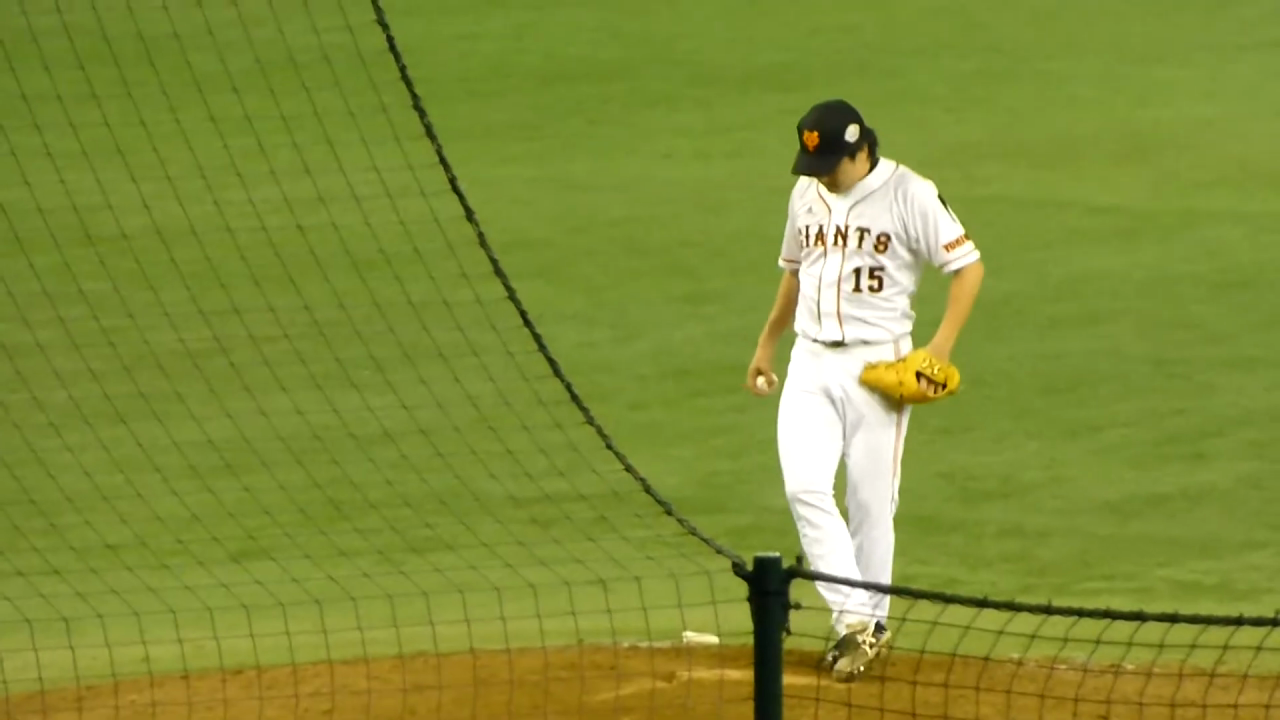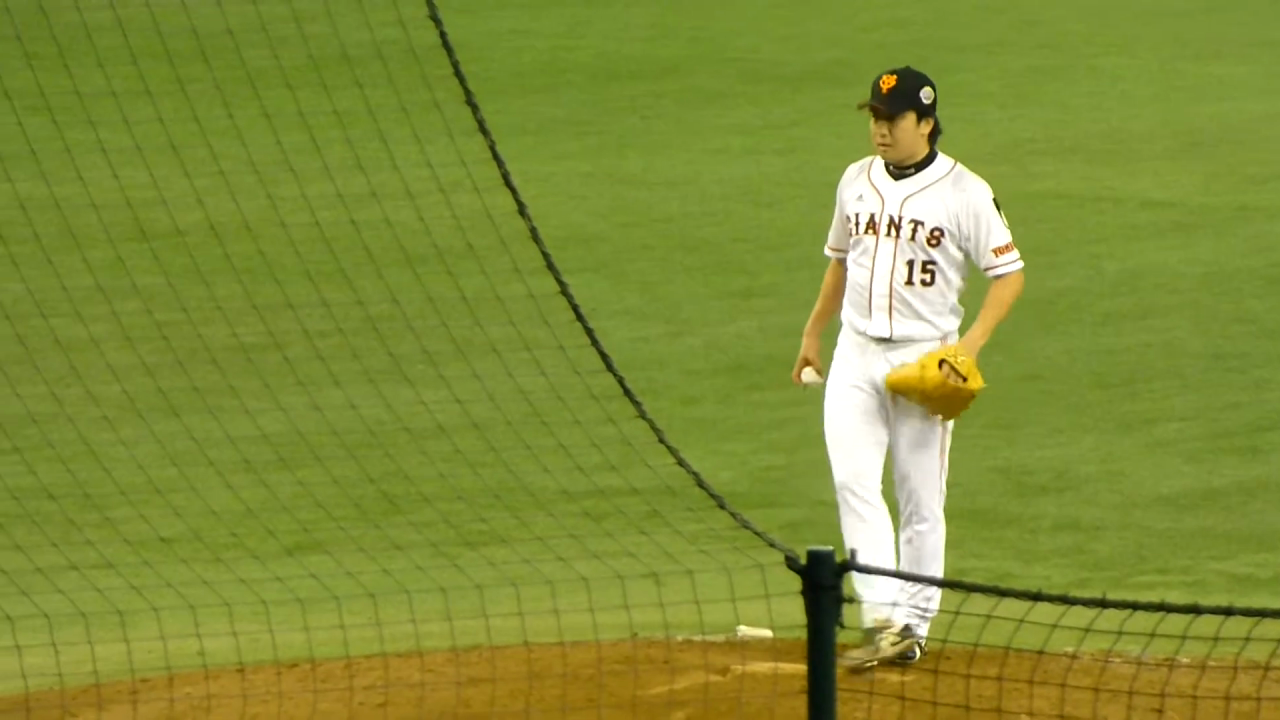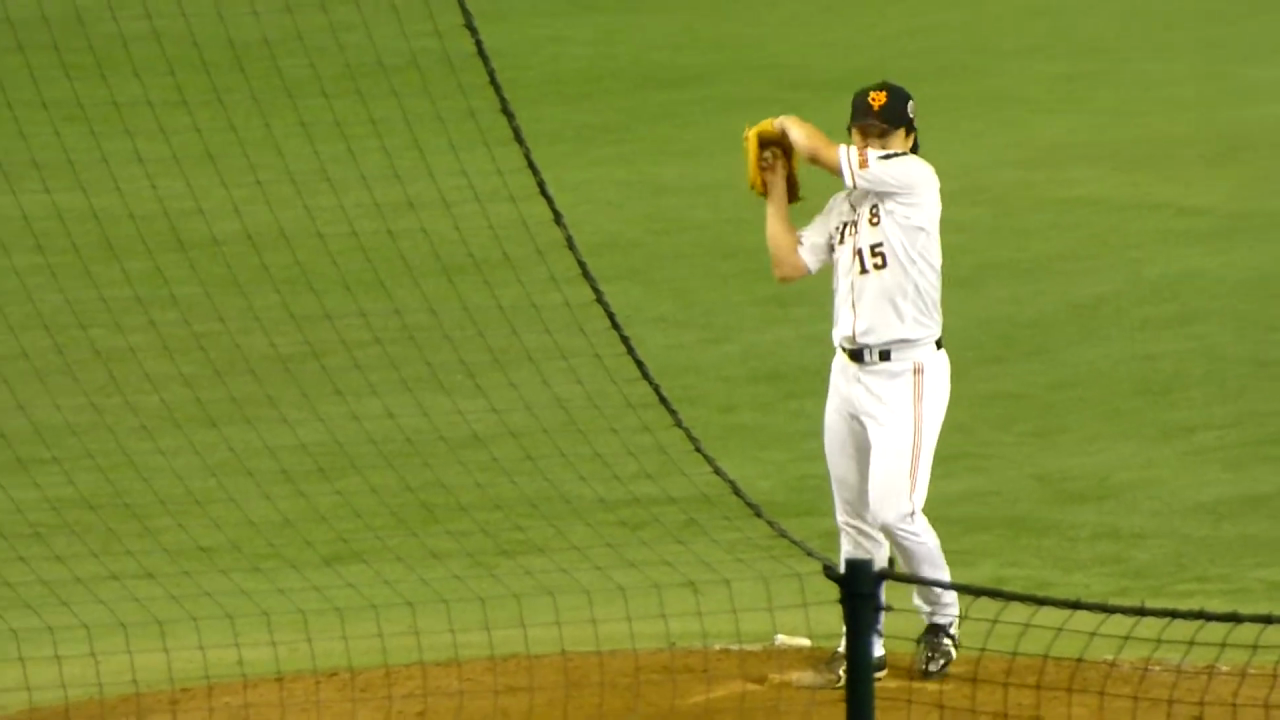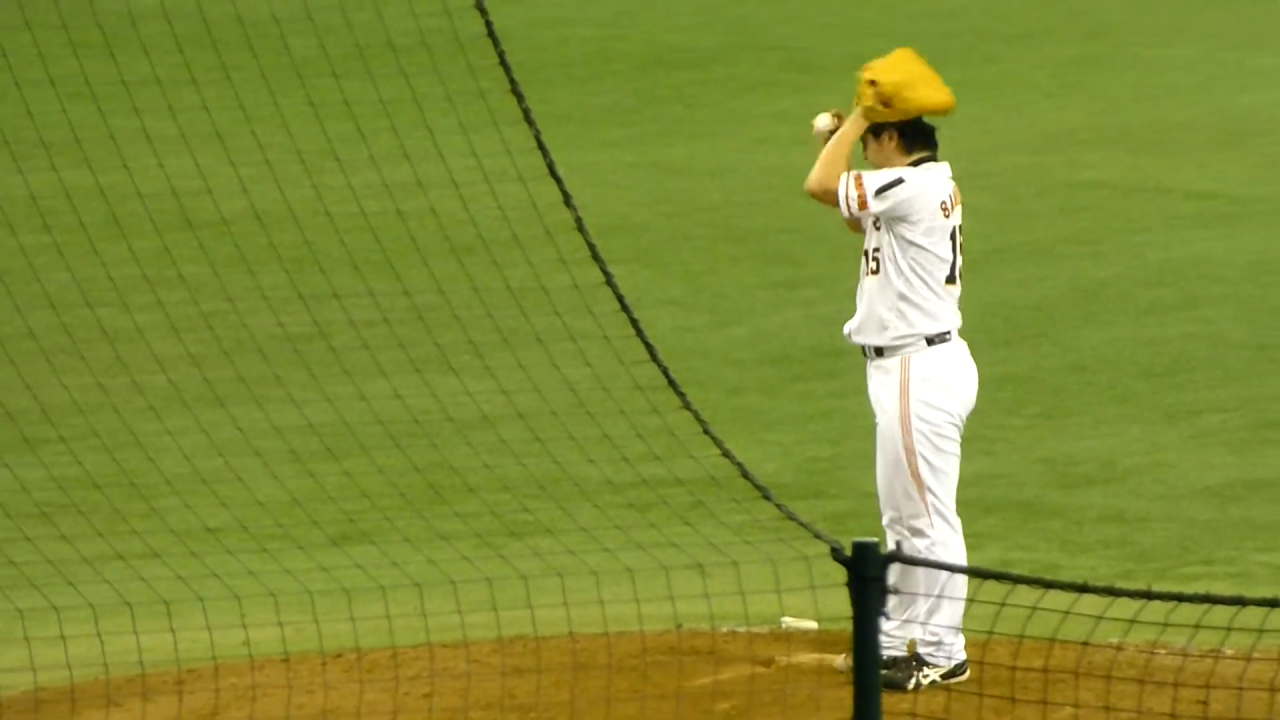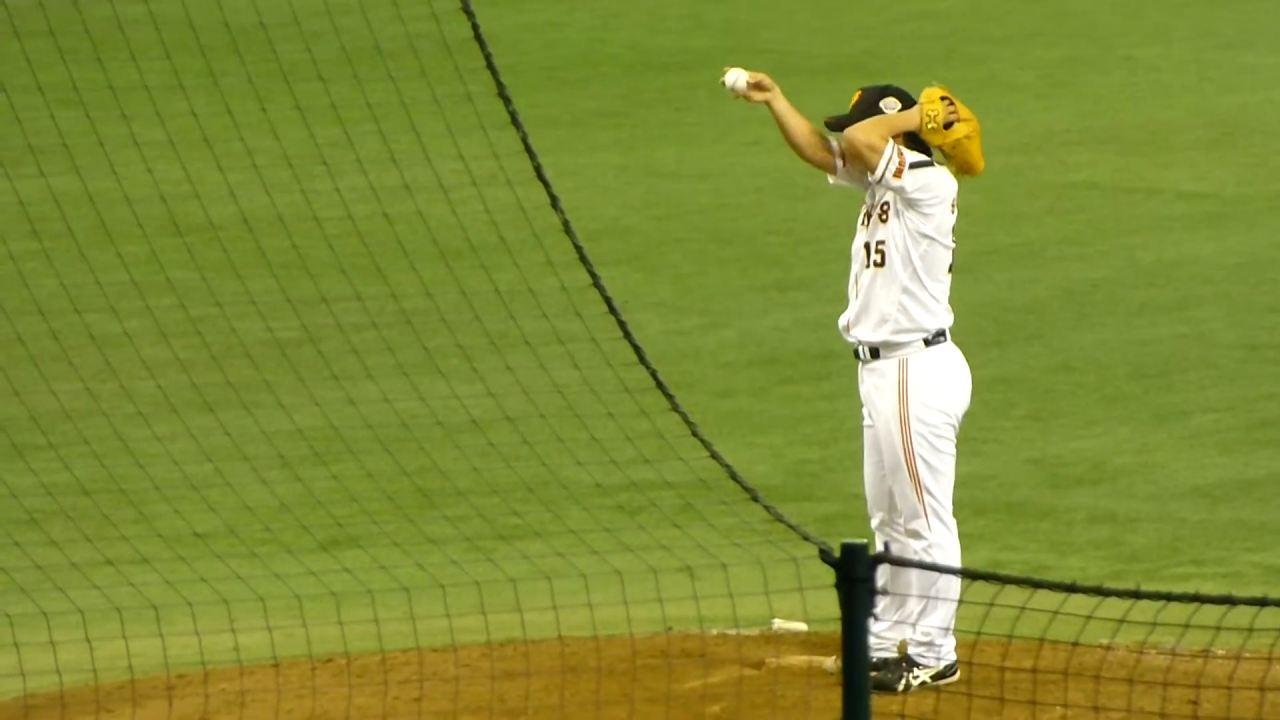
dt=1s
person 1, frame 1
left shoulder: (911, 194)
right shoulder: (805, 193)
left elbow: (968, 268)
left wrist: (940, 348)
right wrist: (766, 343)
left hip: (878, 365)
right hip: (810, 361)
left knee: (871, 504)
right knee: (805, 489)
left ankle: (866, 620)
right ankle: (855, 622)
person 1, frame 2
left shoulder: (966, 192)
right shoulder: (855, 180)
left elbow: (1008, 274)
left wrist: (970, 344)
right wrist: (812, 332)
left hip: (926, 361)
right hip: (856, 355)
left knee: (920, 500)
right knee: (855, 485)
left ankle: (913, 622)
right ankle: (881, 621)
person 1, frame 3
left shoulder: (914, 177)
right shoulder: (844, 202)
left elbow: (818, 150)
right elbow: (787, 266)
left wrist: (787, 123)
right wrist: (775, 190)
left hip: (907, 373)
right hip: (849, 372)
left knee: (893, 511)
right knee: (855, 521)
left ankle: (940, 614)
right ankle: (864, 645)
person 1, frame 4
left shoulder: (912, 186)
right shoulder: (918, 185)
left elbow: (818, 185)
right elbow: (850, 202)
left wrist: (861, 116)
right wrist: (846, 135)
left hip: (921, 370)
right hip: (907, 369)
left knee: (928, 517)
right knee: (902, 518)
left ankle: (944, 652)
right ankle: (897, 641)
person 1, frame 5
left shoulder: (930, 181)
right shoulder: (882, 180)
left elbow: (858, 139)
right elbow: (818, 151)
left wrist: (918, 114)
right wrist: (772, 99)
left hip: (917, 370)
right hip: (882, 369)
left knee: (922, 520)
right knee: (889, 519)
left ankle: (934, 655)
right ankle: (886, 642)
